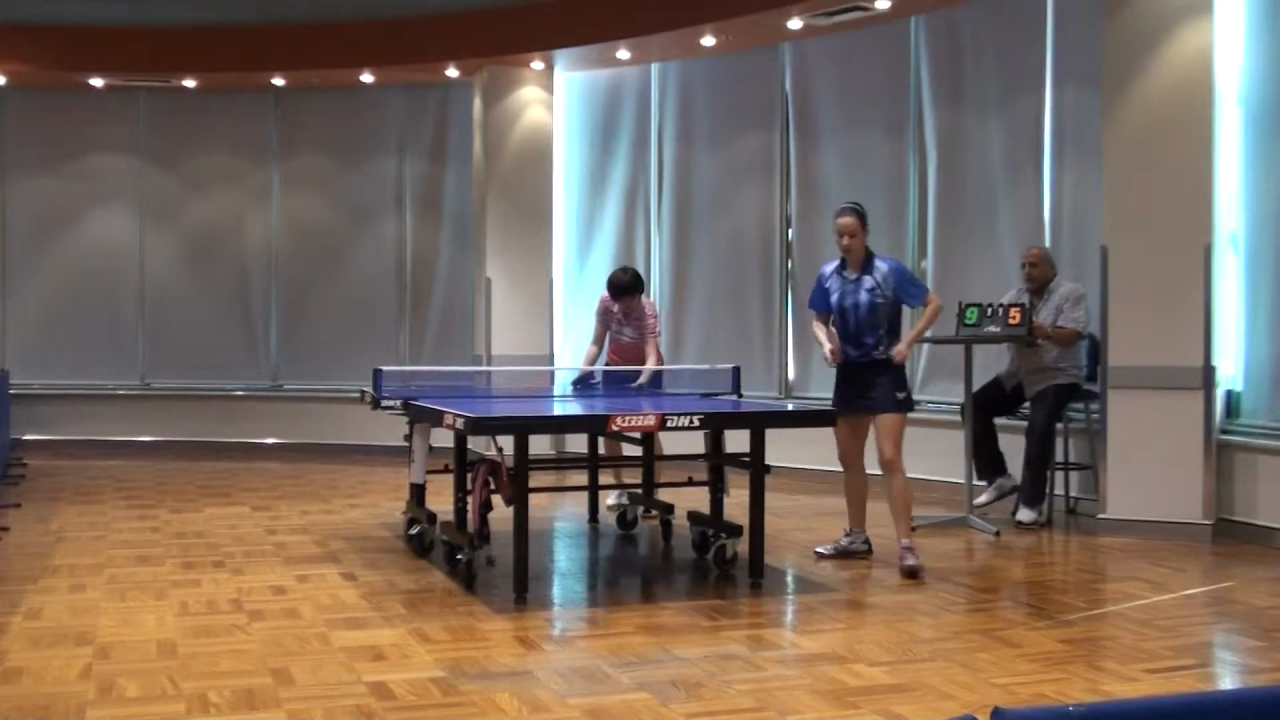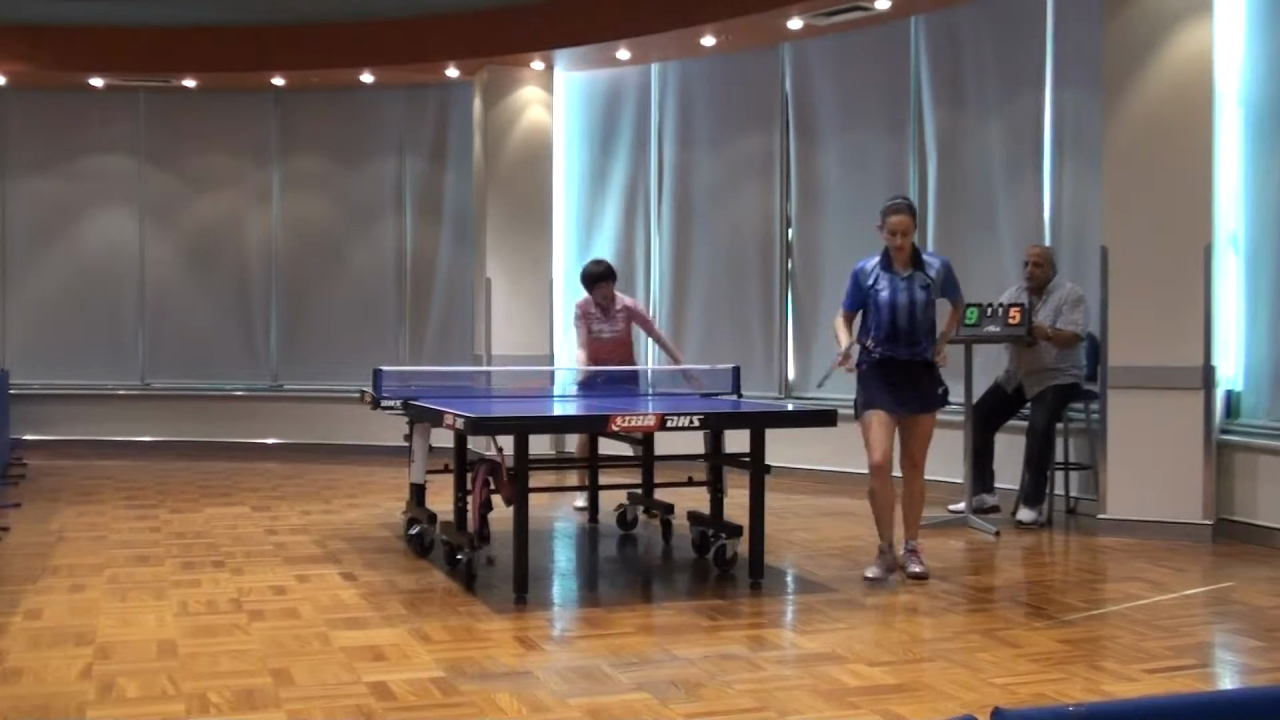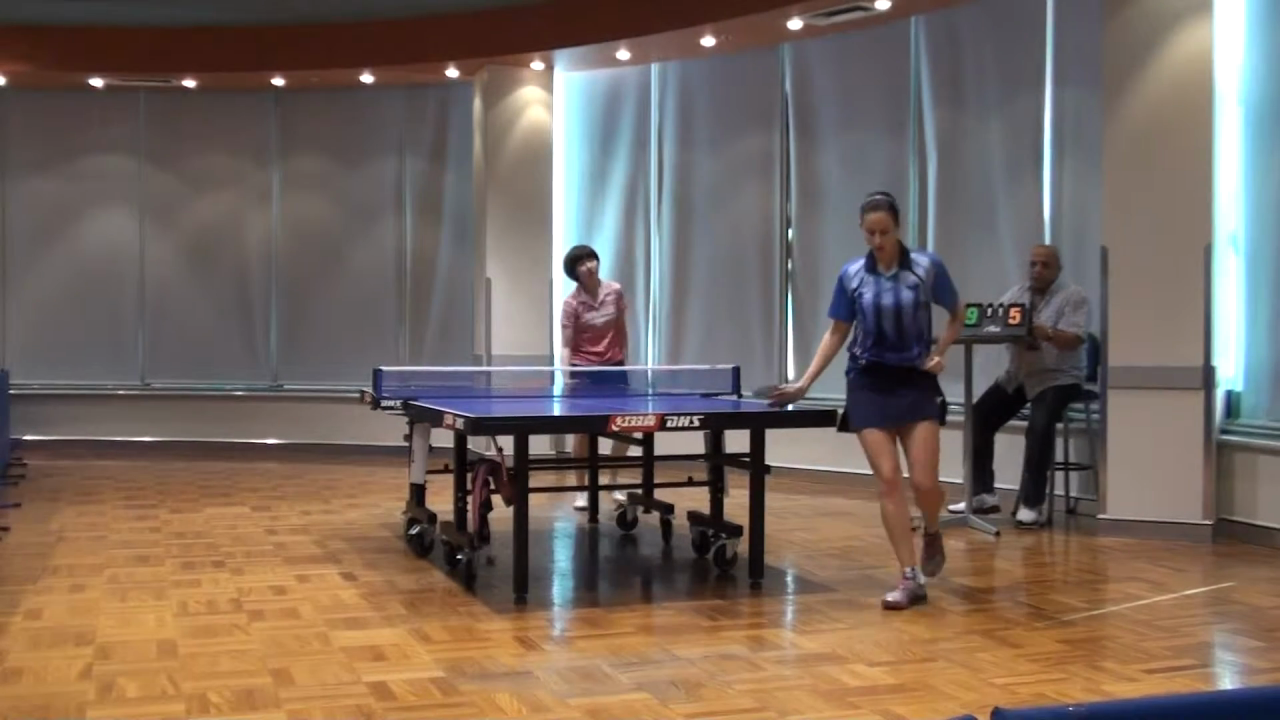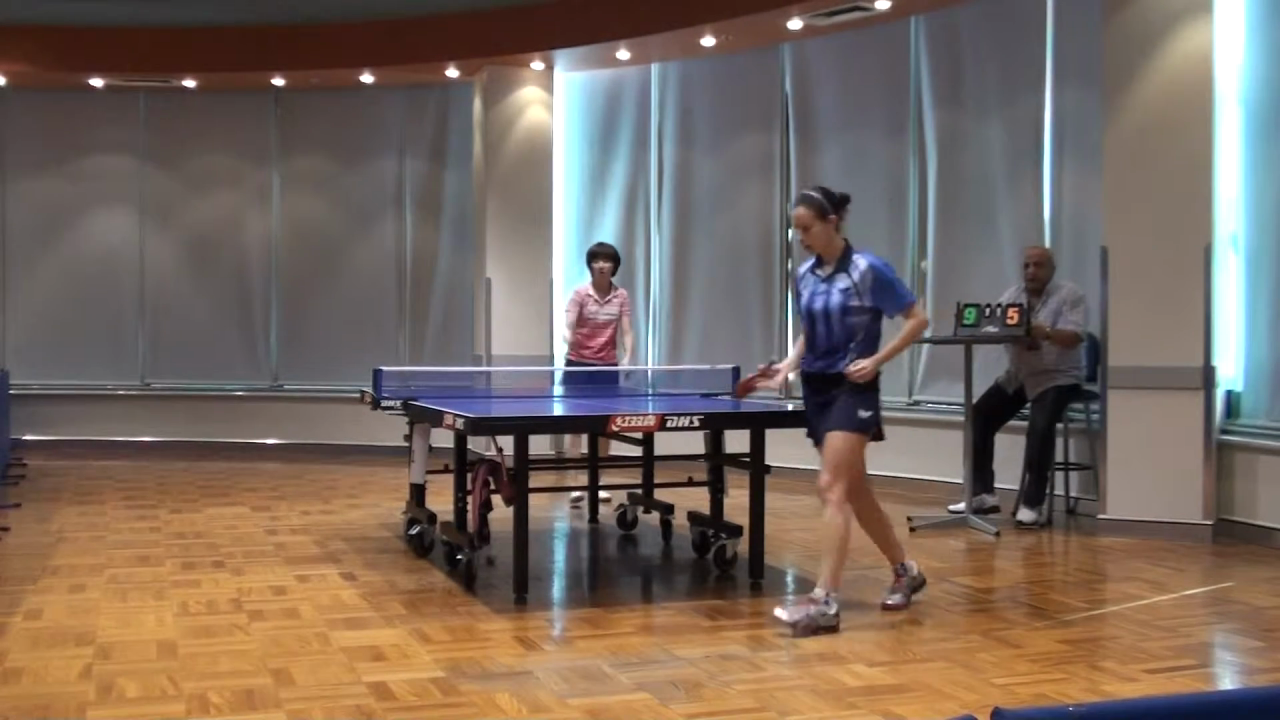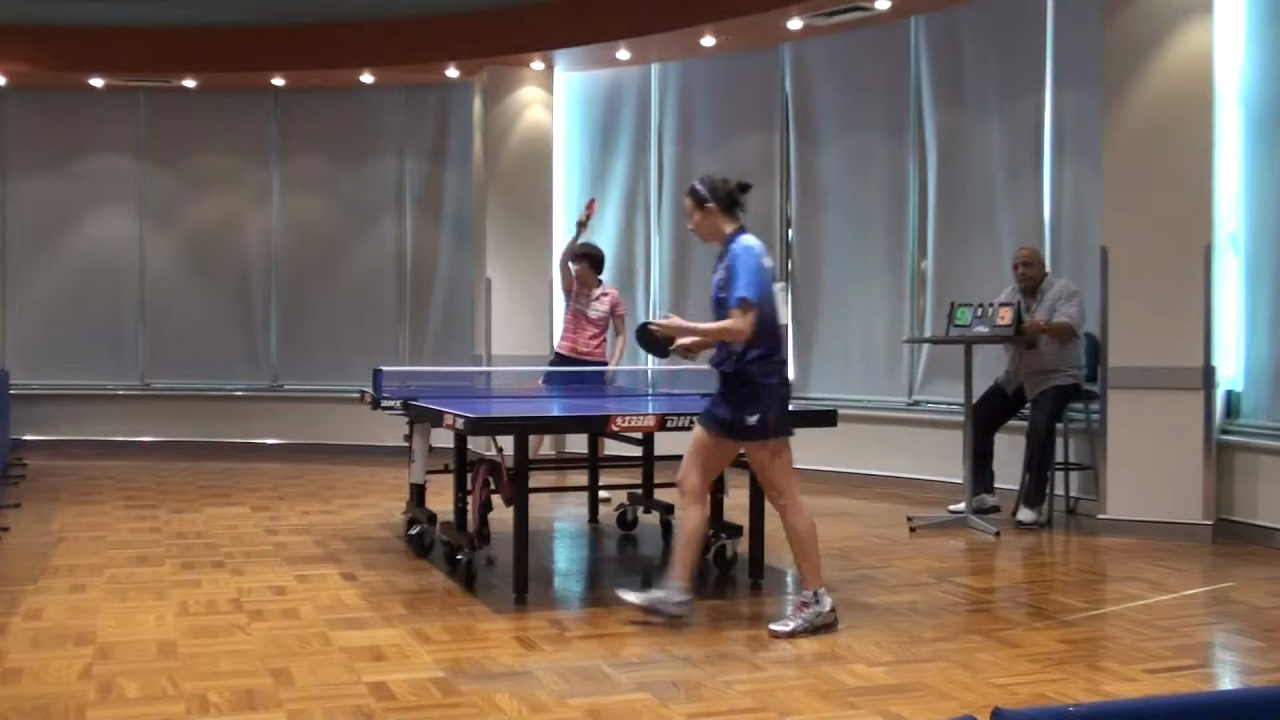
dt=0.4s
person 1, frame 1
left shoulder: (890, 271)
right shoulder: (828, 275)
left elbow: (933, 304)
right elbow: (819, 320)
left wrist: (907, 343)
right wrist: (827, 344)
left hip: (884, 373)
right hip: (849, 373)
left knee: (890, 459)
right knee: (849, 458)
left ankle: (906, 547)
right ankle: (856, 537)
person 1, frame 2
left shoulder: (937, 268)
right shoulder: (865, 272)
left elbow: (957, 306)
right elbow: (843, 318)
left wrist: (942, 343)
right wrist: (846, 348)
left hip: (921, 374)
right hip: (878, 375)
left knee: (914, 465)
right knee: (879, 463)
left ankle: (910, 548)
right ankle: (885, 549)
person 1, frame 3
left shoulder: (929, 268)
right shoulder: (852, 275)
left elbow: (956, 314)
right elbow: (836, 333)
left wrist: (940, 352)
right wrist: (804, 382)
left hip: (917, 383)
right hip: (869, 384)
left knee: (925, 482)
right knee: (888, 480)
left ankle: (932, 534)
right ankle: (911, 577)
person 1, frame 4
left shoulder: (870, 269)
right shoulder: (804, 275)
left elbow: (918, 319)
left wrist: (877, 360)
right wrist: (787, 365)
left hip: (853, 392)
right hip: (817, 391)
left knee: (832, 490)
right knee: (855, 493)
left ankle: (824, 601)
right ankle: (906, 571)
person 1, frame 5
left shoulder: (745, 251)
right shoulder: (734, 253)
left elbow: (742, 328)
left wrist: (685, 328)
right wrist: (698, 340)
left hip: (754, 387)
right hip: (734, 388)
left knee: (782, 494)
right knee: (691, 482)
left ankle: (817, 602)
right ankle: (675, 593)
person 2, frame 1
left shoulder: (1071, 293)
right shoulder: (1015, 295)
left elbow: (1073, 335)
left wrist: (1047, 332)
left hip: (1057, 376)
right hip: (1018, 374)
left knee: (1039, 426)
right knee: (974, 407)
left ankle: (1031, 504)
right ankle: (999, 479)
person 2, frame 2
left shoulder: (1071, 295)
right shoulder: (1013, 294)
left elbow: (1072, 337)
left wrist: (1046, 333)
left hip: (1057, 377)
right hip: (1017, 376)
left knee: (1039, 426)
right knee: (979, 418)
left ankle: (1031, 504)
right ankle: (983, 494)
person 2, frame 3
left shoulder: (1074, 296)
right shoulder: (1015, 293)
left elbow: (1074, 340)
left wrist: (1048, 334)
left hip: (1058, 378)
right hip: (1017, 376)
left knee: (1039, 427)
right knee: (978, 417)
left ankle: (1032, 504)
right ankle: (983, 494)
person 2, frame 4
left shoulder: (1070, 294)
right shoulder: (1012, 294)
left elbow: (1073, 338)
left wrist: (1046, 332)
left hip: (1057, 378)
right hip: (1017, 376)
left knee: (1040, 427)
right knee: (978, 417)
left ankle: (1032, 504)
right ankle: (983, 494)
person 2, frame 5
left shoulder: (1065, 291)
right shoulder: (1009, 295)
left elbow: (1068, 330)
left wrist: (1041, 326)
left hip: (1057, 377)
right hip: (1017, 377)
left knee: (1040, 427)
right knee: (978, 418)
left ankle: (1033, 504)
right ankle: (983, 494)
person 3, frame 1
left shoulder: (648, 312)
right shoulder: (605, 303)
left elbow: (652, 358)
right elbow: (597, 344)
left wrist: (642, 382)
right wrist: (584, 372)
left hip: (645, 373)
right hip: (615, 369)
right ankle: (619, 487)
person 3, frame 2
left shoulder: (628, 306)
right shoulder: (582, 308)
left elbow: (658, 337)
right elbow: (582, 348)
left wrist: (682, 365)
right wrist: (582, 372)
left hip: (624, 374)
right hip: (595, 374)
right knee: (586, 433)
right ankle: (583, 490)
person 3, frame 3
left shoulder: (615, 291)
right shoulder: (571, 303)
left elbow: (621, 330)
right elbow: (567, 345)
left wrist: (626, 361)
right wrist: (565, 374)
left hip: (614, 367)
right hip: (584, 370)
right knee: (584, 430)
left ankle: (613, 481)
right ankle: (582, 490)
person 3, frame 4
left shoulder: (622, 296)
right shoulder: (580, 294)
left elbow: (626, 332)
right elbow: (568, 328)
left wrist: (627, 358)
right wrist: (570, 339)
left hip: (607, 367)
right hip: (579, 365)
person 3, frame 5
left shoulder: (612, 297)
right shoulder: (571, 288)
left elbow: (620, 335)
right elbow: (563, 262)
left wrist: (614, 364)
right wrist: (578, 232)
left hip: (594, 366)
right hip: (564, 361)
